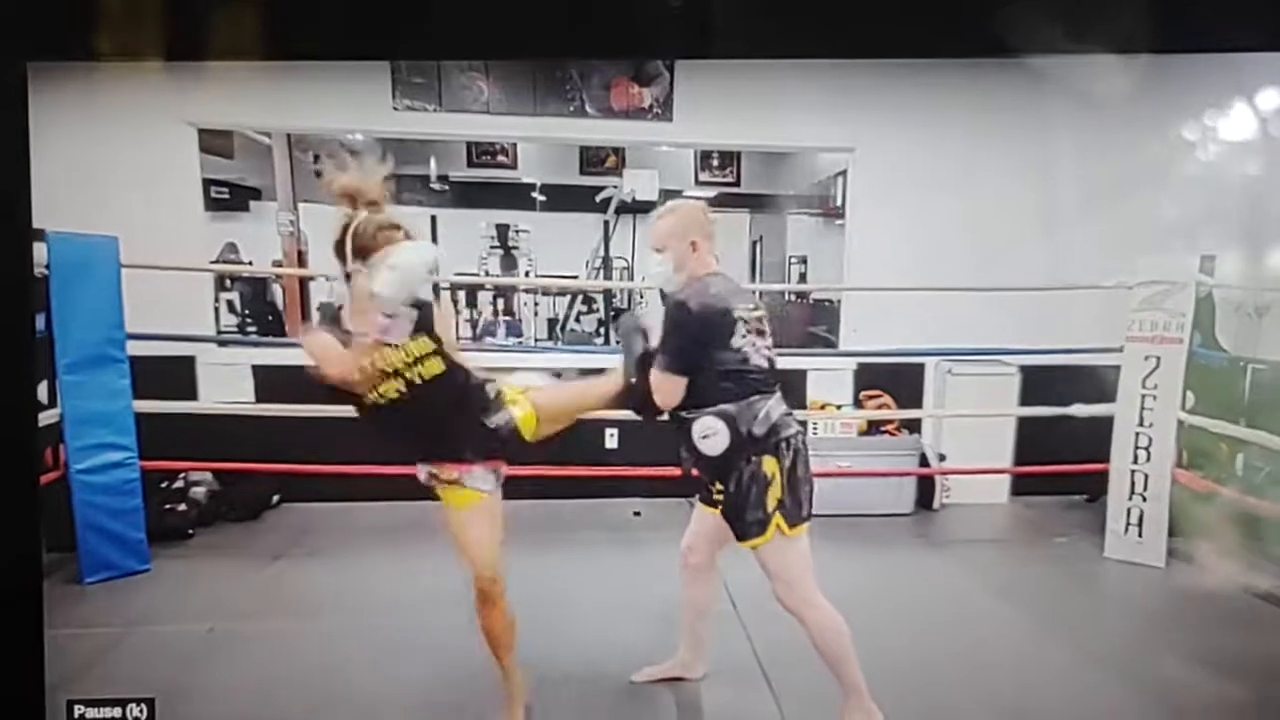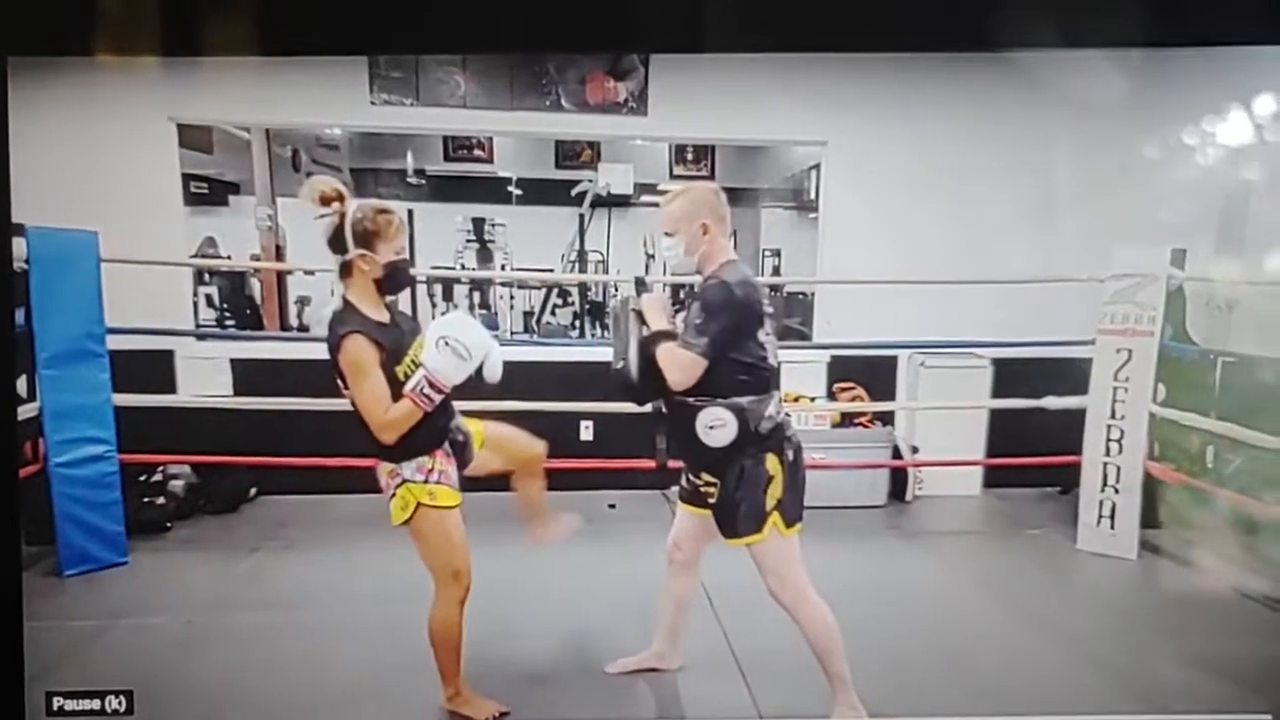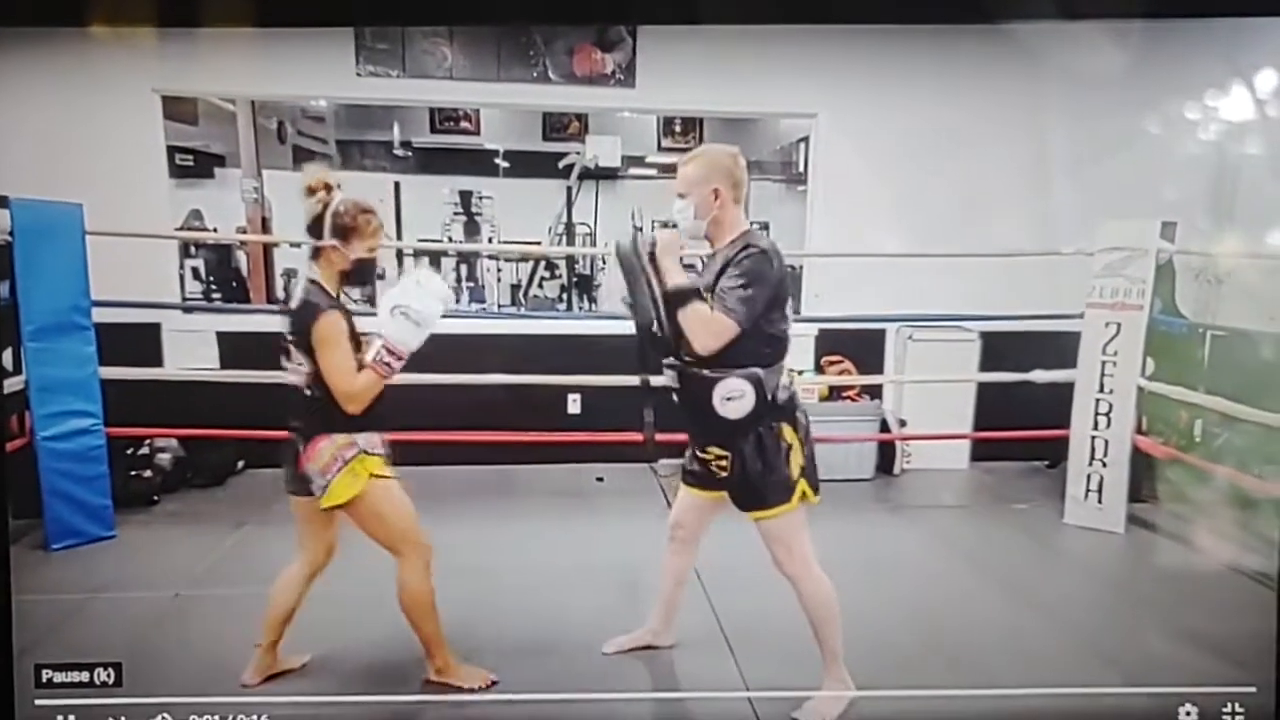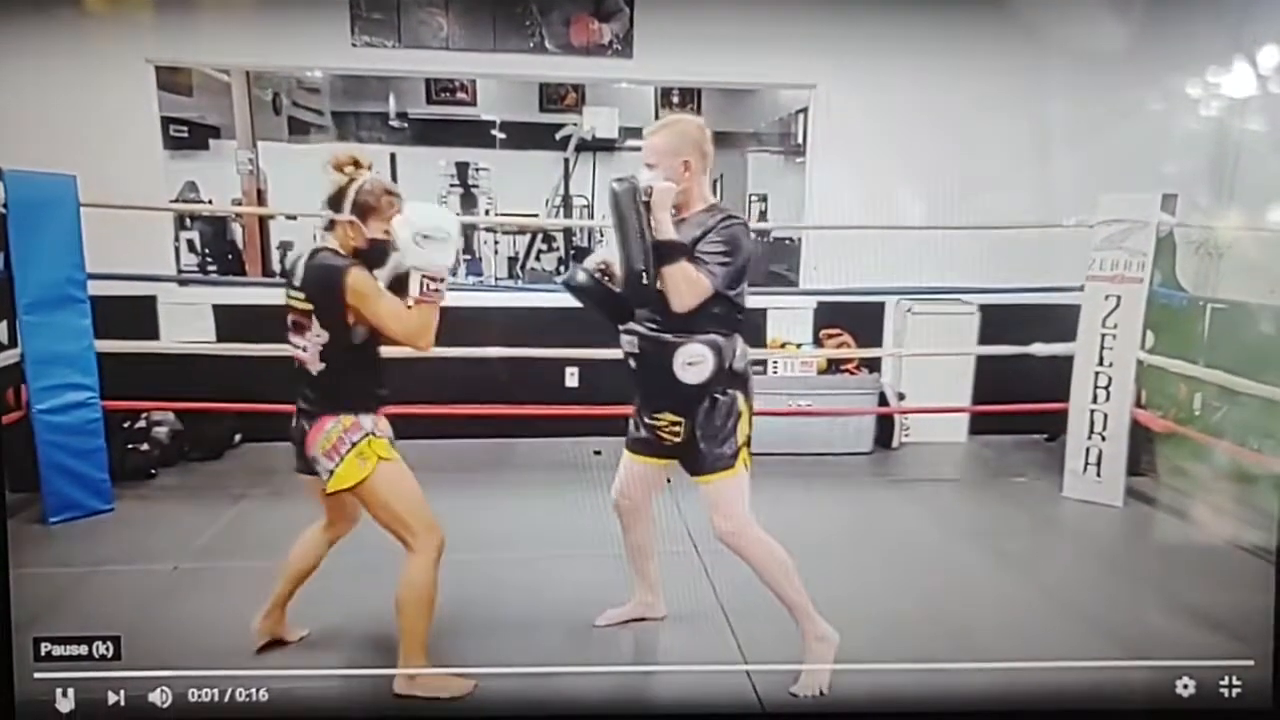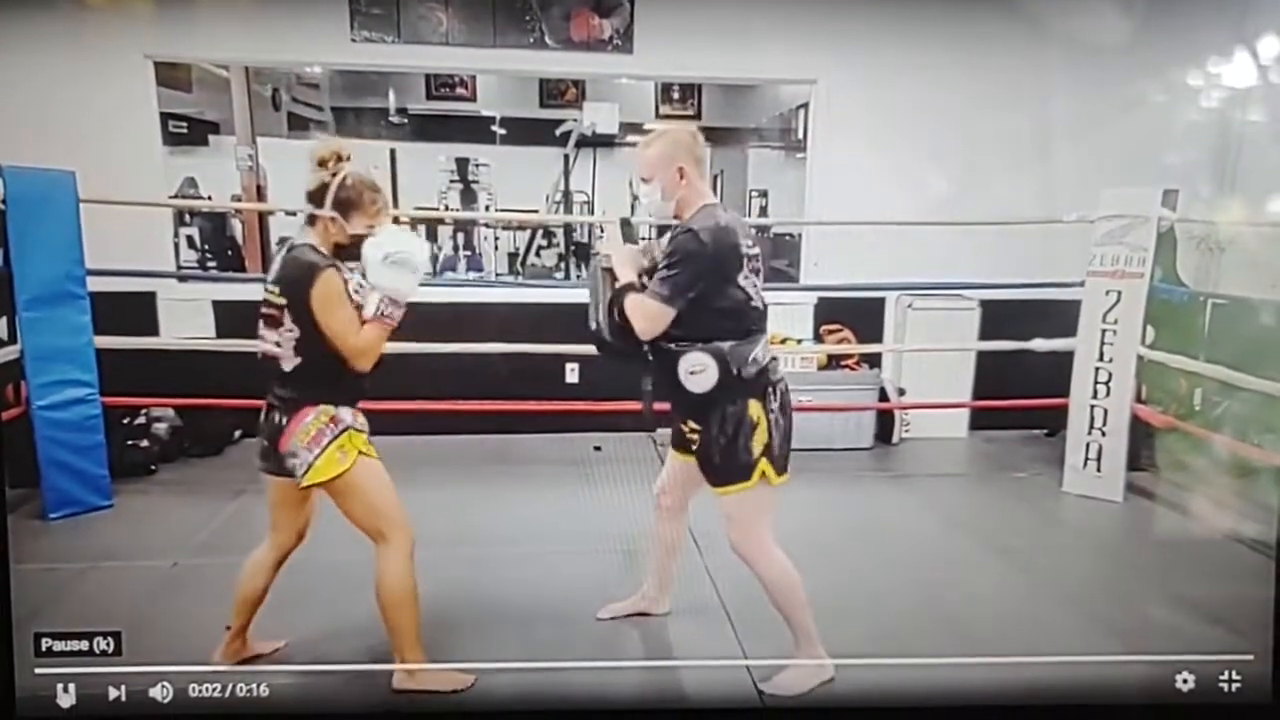
dt=0.7s
person 1, frame 1
left shoulder: (691, 305)
right shoulder: (734, 294)
left elbow: (666, 397)
left wrist: (648, 353)
right wrist: (664, 356)
left hip: (760, 462)
right hip: (734, 459)
left knee: (795, 592)
right knee: (696, 555)
right ankle: (689, 659)
person 1, frame 2
left shoulder: (726, 292)
right shoulder: (727, 286)
left elbow: (680, 374)
left wrist: (657, 322)
right wrist: (663, 330)
left hip: (755, 459)
right hip: (719, 455)
left knee: (787, 585)
right knee: (681, 551)
right ankle: (664, 650)
person 1, frame 3
left shoulder: (756, 258)
right shoulder: (722, 257)
left elbow: (708, 339)
left wrist: (673, 275)
right wrist: (664, 286)
left hip: (762, 431)
left knee: (793, 557)
right knee: (682, 528)
right ankle: (659, 627)
person 1, frame 4
left shoulder: (726, 230)
right shoulder: (668, 224)
left elbow: (685, 296)
right elbow: (647, 295)
left wrist: (661, 225)
right wrist: (610, 274)
left hip: (712, 398)
right hip: (660, 394)
left knee: (732, 525)
right knee: (628, 498)
left ankle: (817, 634)
right ankle: (648, 598)
person 1, frame 5
left shoulder: (696, 238)
right shoulder: (728, 227)
left elbow: (648, 324)
left wrist: (626, 273)
right wrist: (649, 275)
left hip: (740, 404)
right hip: (715, 399)
left knee: (750, 539)
right knee: (669, 495)
left ankle: (813, 654)
right ankle: (656, 595)
person 2, frame 1
left shoulder: (421, 298)
right shoulder: (330, 337)
left elbow: (451, 358)
right elbow: (350, 373)
right wrist: (387, 315)
left hip: (491, 411)
right hip: (452, 464)
left knee: (596, 392)
right knee: (487, 585)
person 2, frame 2
left shoulder: (384, 310)
right shoulder: (354, 337)
right elbow: (387, 427)
left wrist: (460, 350)
right wrist: (440, 375)
left hip: (449, 434)
right hip: (415, 467)
left knee: (532, 452)
right knee: (455, 583)
left ankle: (540, 523)
person 2, frame 3
left shoulder: (312, 296)
right shoulder: (325, 312)
left elbow: (345, 366)
right elbow: (352, 396)
left wrist: (395, 325)
right wrist: (398, 342)
left hip: (313, 448)
right hip: (340, 451)
left knee: (312, 557)
right knee: (416, 551)
left ankle: (264, 659)
right ankle: (441, 664)
person 2, frame 4
left shoulder: (311, 264)
right shoulder: (347, 276)
right elbow: (419, 337)
left wrist: (397, 270)
right wrist: (431, 269)
left hip: (318, 423)
right hip: (349, 429)
left knee: (337, 521)
right knee: (426, 541)
left ankle: (272, 619)
right ankle: (413, 670)
person 2, frame 5
left shoulder: (288, 259)
right shoulder: (321, 275)
right elbow: (360, 353)
left wrist: (372, 289)
right wrist: (392, 292)
left hip: (282, 420)
right hip: (323, 426)
left knee: (281, 538)
right knee: (396, 537)
left ankle: (233, 643)
right ankle: (411, 665)
